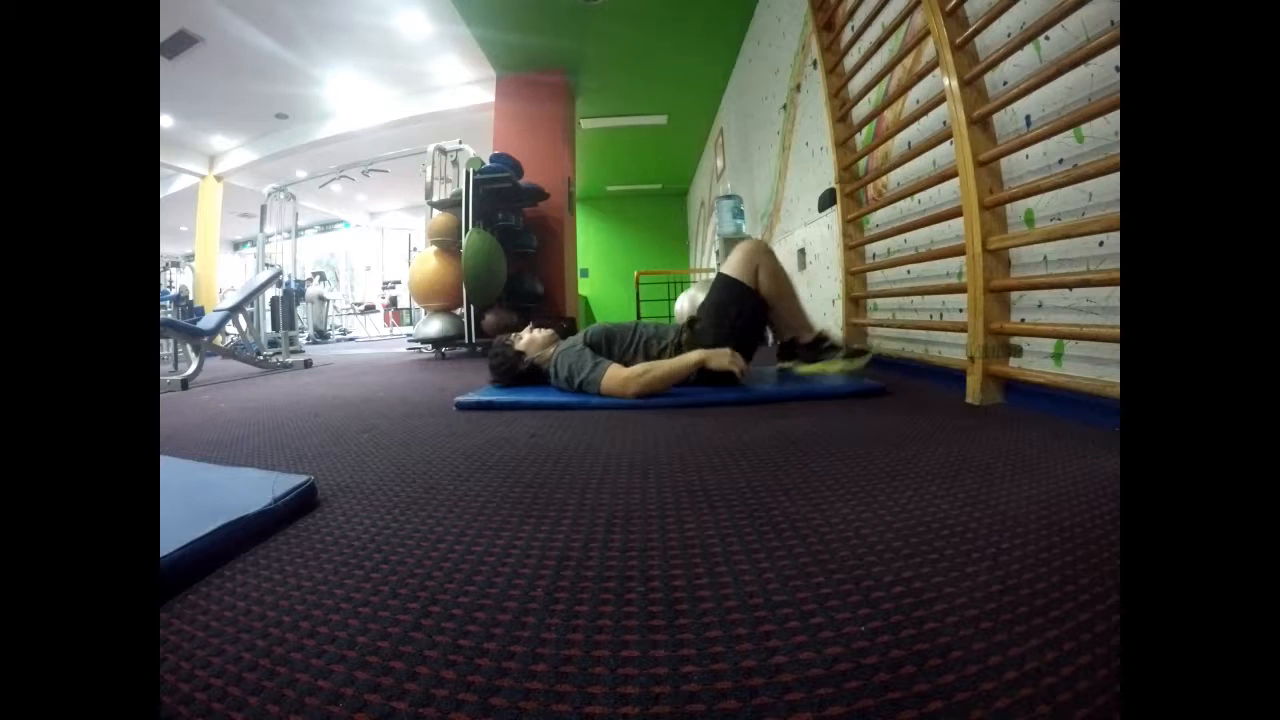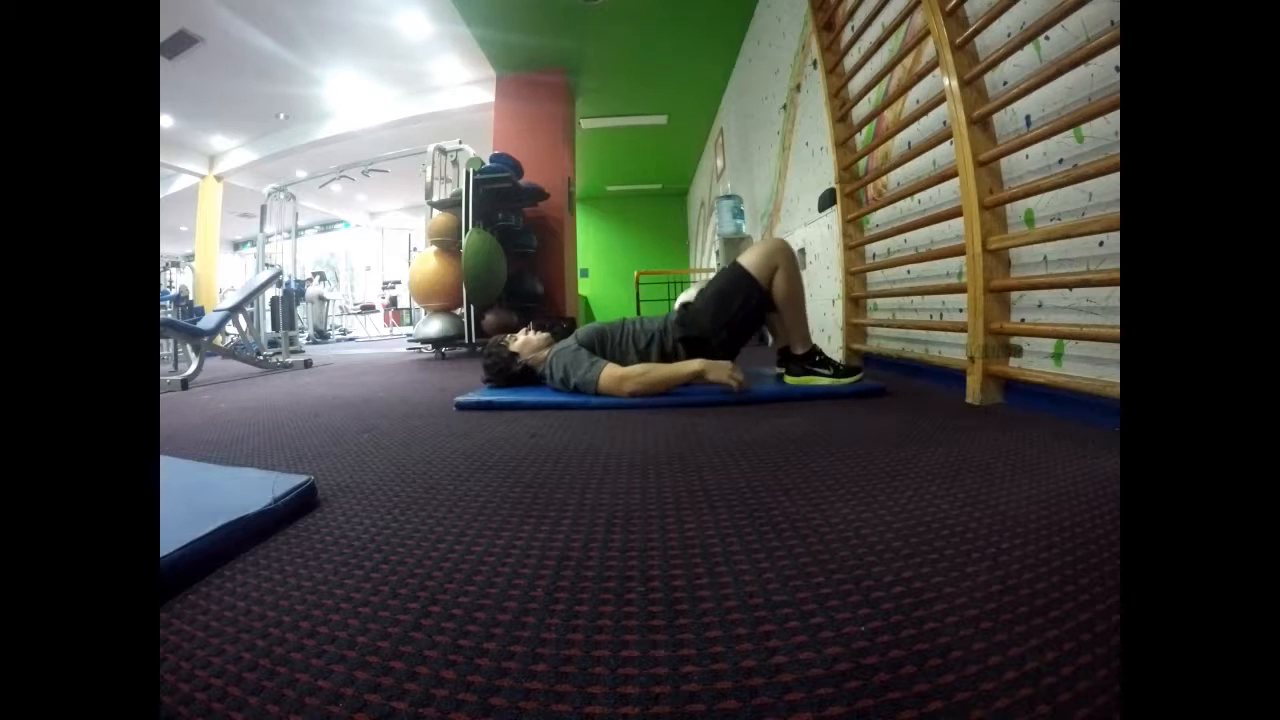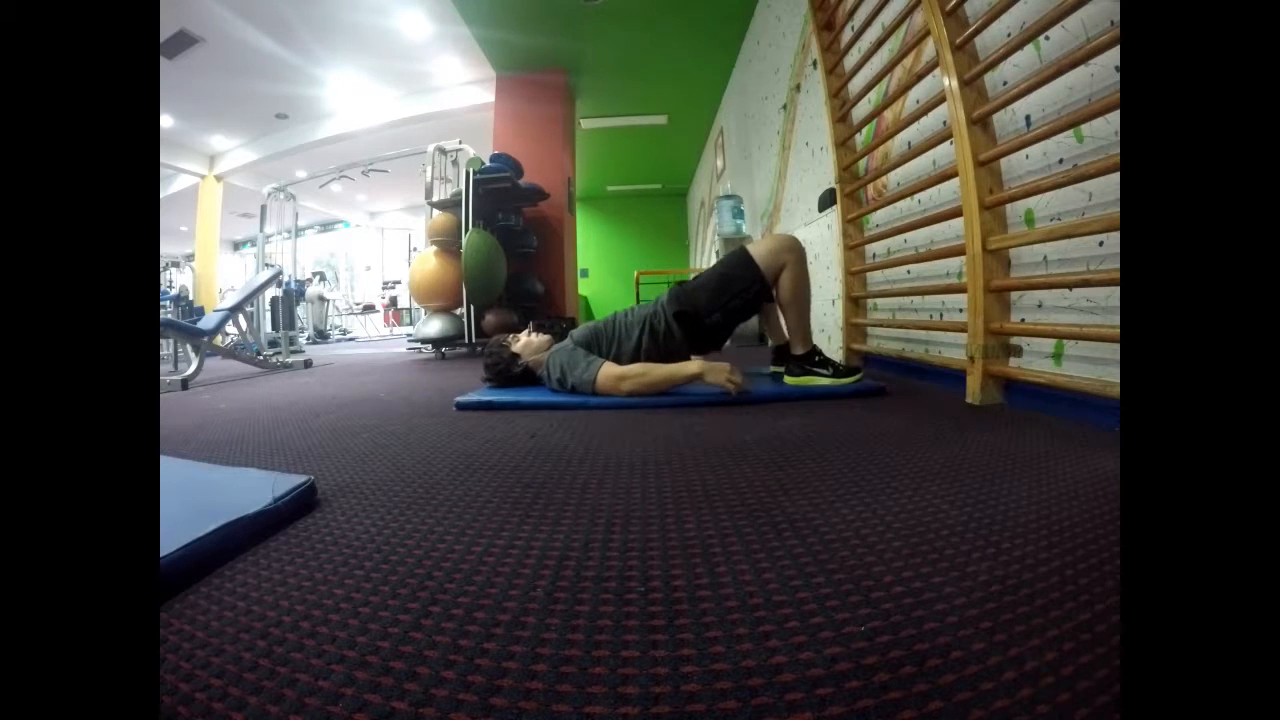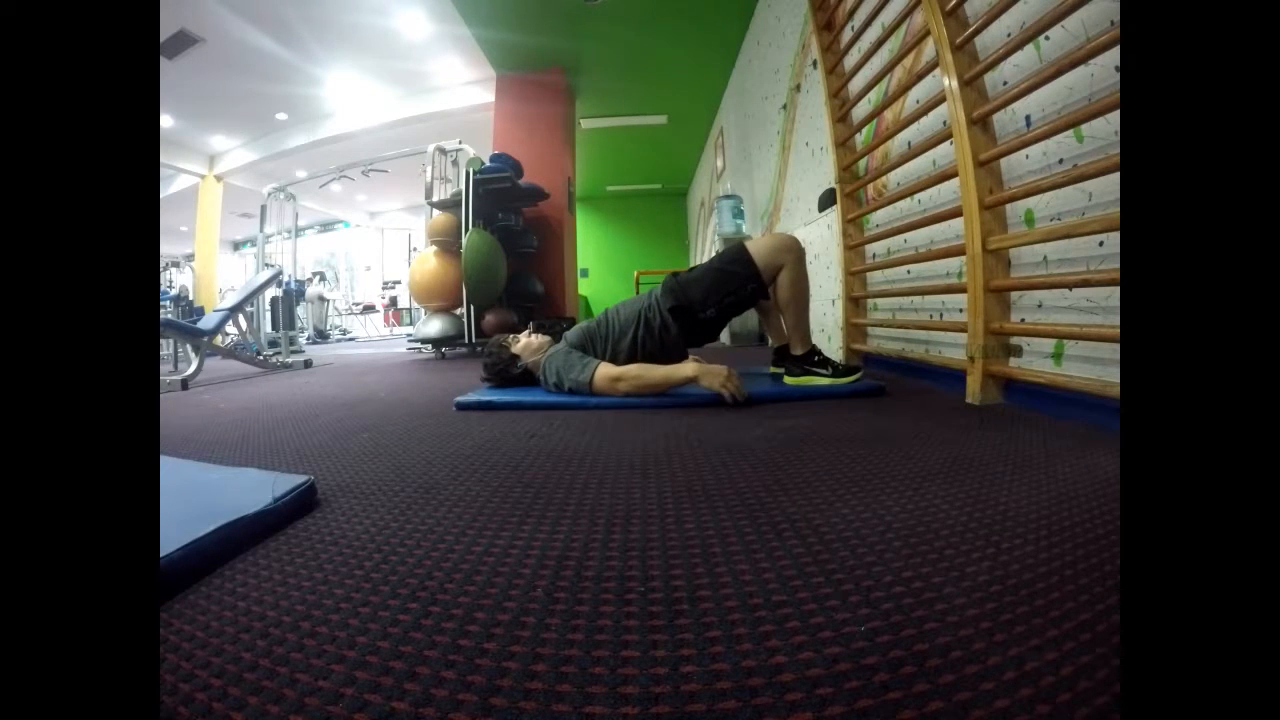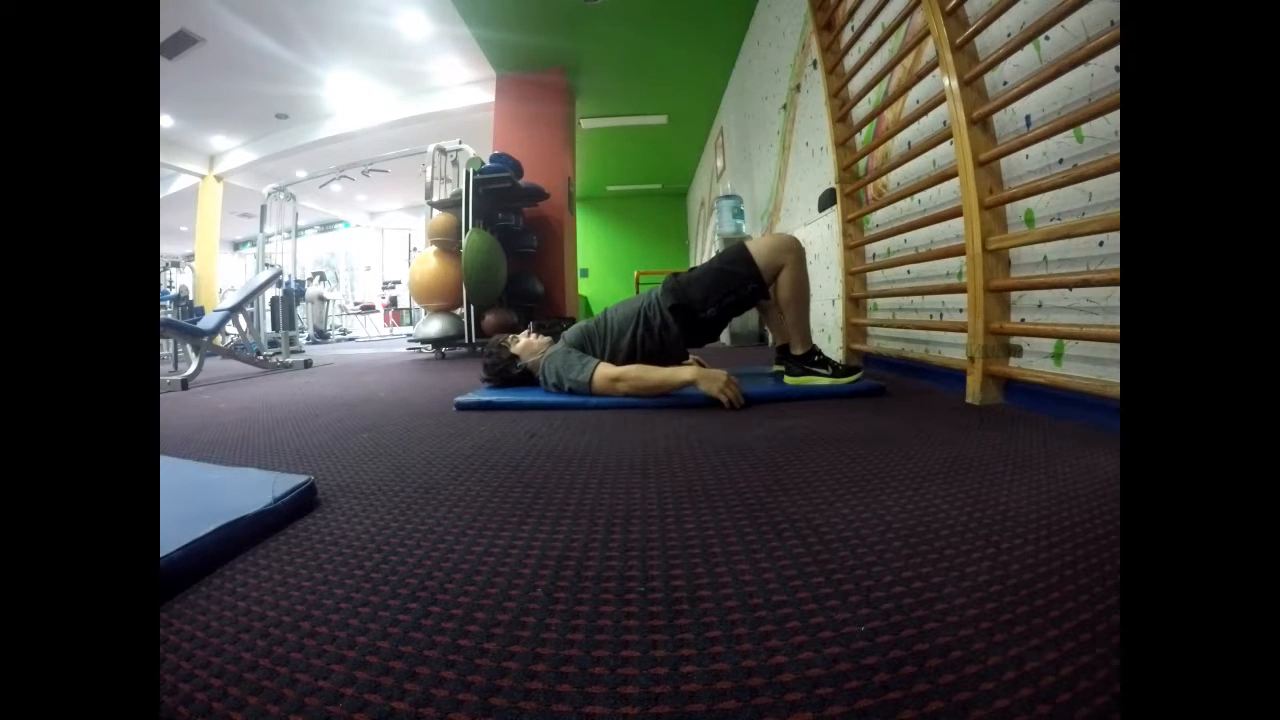
dt=0.3s
person 1, frame 1
left shoulder: (566, 354)
right shoulder: (568, 363)
right elbow: (628, 383)
right wrist: (702, 356)
left hip: (690, 339)
right hip: (702, 347)
left knee: (751, 265)
right knee: (751, 251)
left ankle: (792, 348)
right ankle: (812, 346)
person 1, frame 2
left shoulder: (561, 358)
right shoulder: (562, 363)
right elbow: (624, 381)
right wrist: (700, 366)
left hip: (681, 332)
right hip: (691, 338)
left knee: (764, 275)
right knee: (774, 251)
left ankle: (790, 355)
right ankle: (803, 360)
person 1, frame 3
left shoulder: (559, 359)
right shoulder: (562, 364)
right elbow: (622, 381)
right wrist: (699, 368)
left hip: (674, 319)
right hip: (682, 318)
left knee: (766, 267)
right knee: (787, 249)
left ankle: (784, 355)
right ankle: (803, 360)
person 1, frame 4
left shoulder: (556, 357)
right shoulder: (557, 366)
right elbow: (617, 380)
right wrist: (694, 370)
left hip: (671, 313)
left knee: (763, 266)
right knee: (785, 248)
left ankle: (785, 353)
right ankle: (801, 359)
person 1, frame 5
left shoulder: (558, 355)
right shoulder: (557, 366)
right elbow: (617, 380)
right wrist: (693, 374)
left hip: (669, 313)
right hip: (676, 312)
left knee: (765, 260)
right knee: (785, 249)
left ankle: (786, 352)
right ankle: (802, 360)
